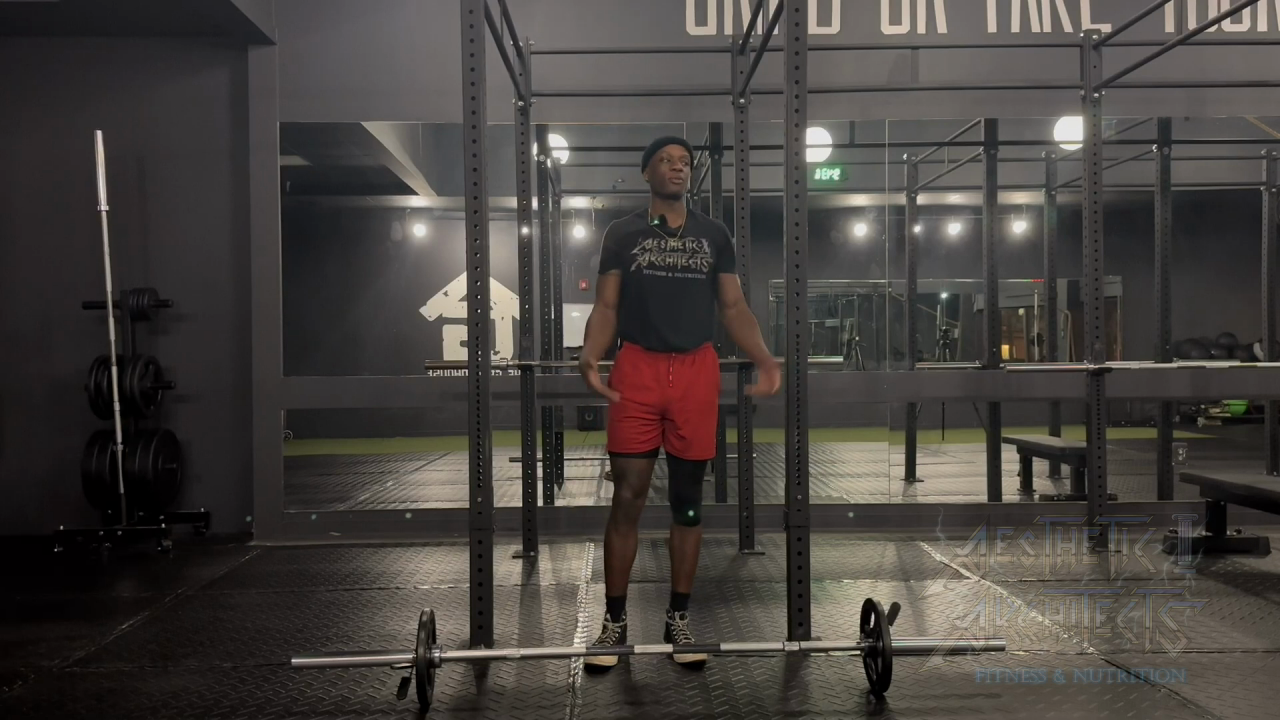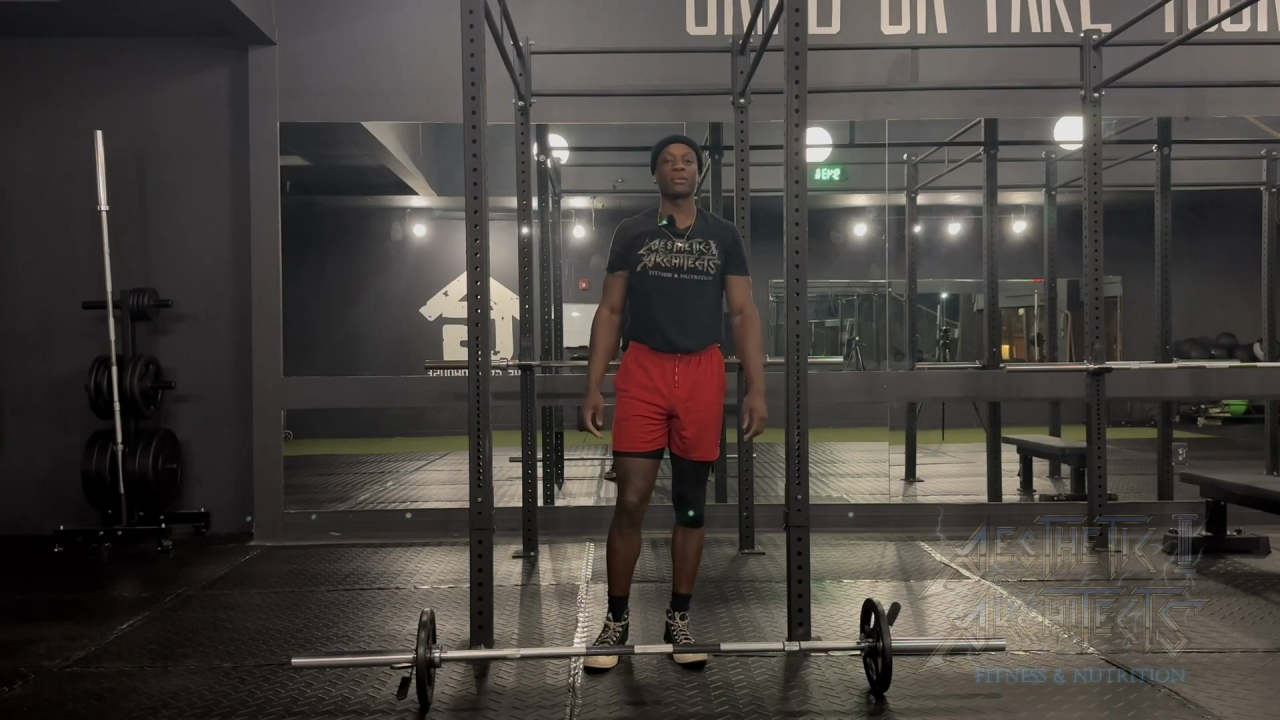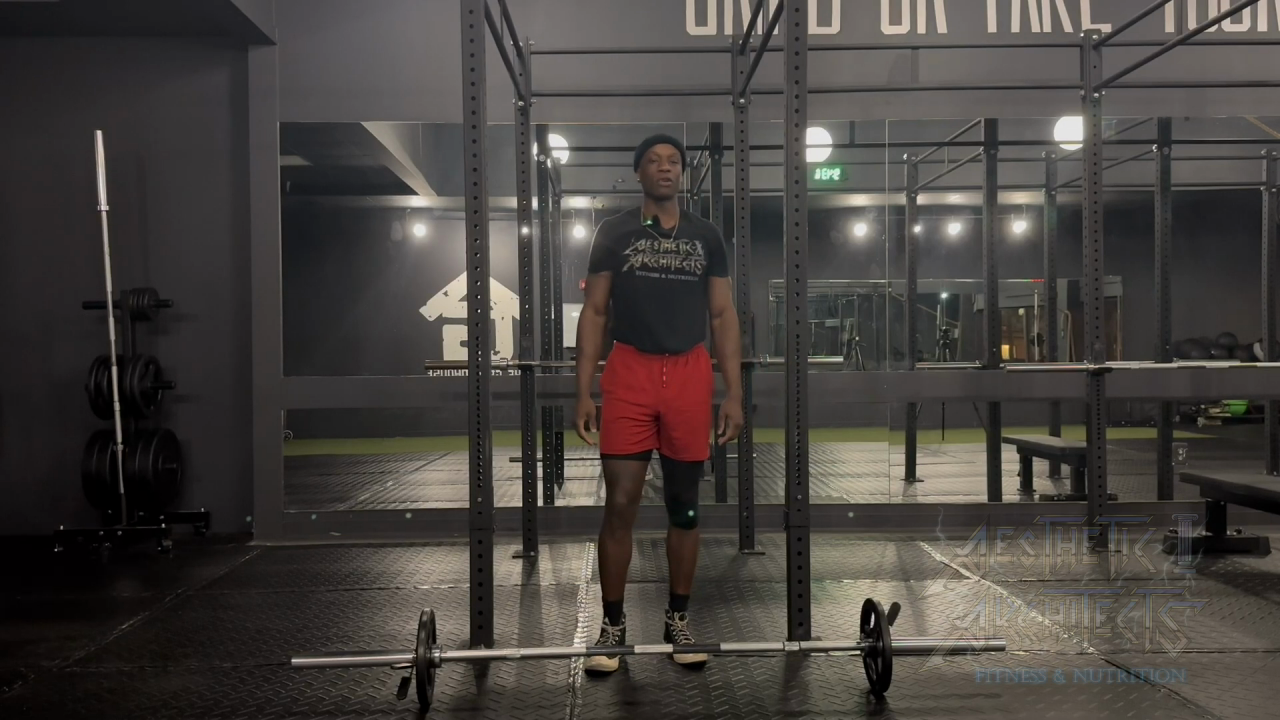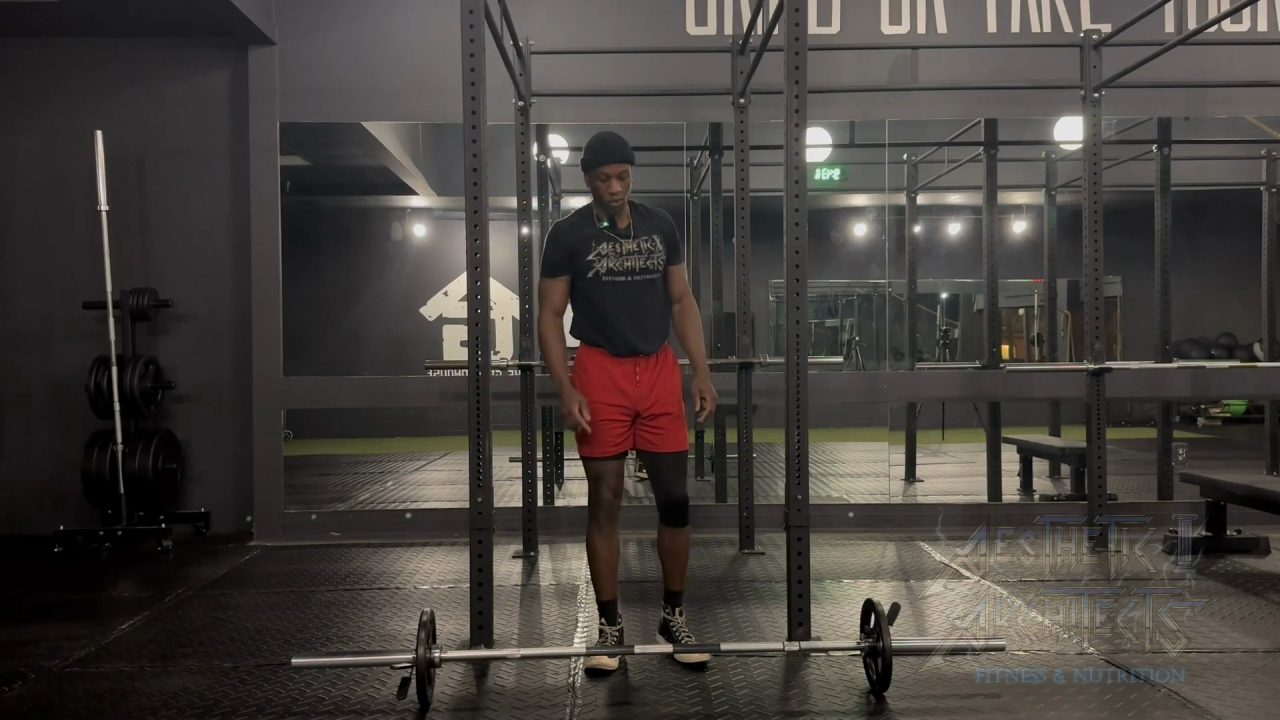
dt=0.7s
person 1, frame 1
left shoulder: (714, 235)
right shoulder: (622, 234)
left elbow: (733, 307)
right elbow: (606, 308)
left wrist: (765, 362)
right wrist: (591, 363)
left hip: (696, 374)
right hip: (638, 371)
left knee: (687, 501)
right knee: (627, 500)
left ankle: (678, 619)
right ankle: (614, 620)
person 1, frame 2
left shoulder: (723, 235)
right shoulder: (631, 233)
left elbow: (744, 313)
right elbow: (610, 311)
left wrist: (757, 389)
right wrist: (593, 385)
left hip: (702, 375)
right hip: (642, 373)
left knee: (691, 504)
right knee: (630, 502)
left ankle: (678, 619)
right ankle: (616, 620)
person 1, frame 3
left shoulder: (706, 236)
right shoulder: (613, 232)
left elbow: (722, 315)
right elbow: (594, 313)
left wrist: (734, 391)
right wrist: (584, 391)
left hip: (689, 376)
right hip: (628, 374)
left knee: (684, 505)
right knee: (620, 504)
left ankle: (677, 620)
right ankle: (613, 624)
person 1, frame 4
left shoulder: (661, 225)
right shoulder: (568, 235)
left elbow: (682, 301)
right elbow: (550, 315)
left wrist: (702, 371)
right wrist: (566, 388)
left hip: (660, 371)
right hip: (600, 375)
left knee: (674, 500)
right knee: (604, 503)
left ankle: (674, 614)
right ankle: (610, 625)
